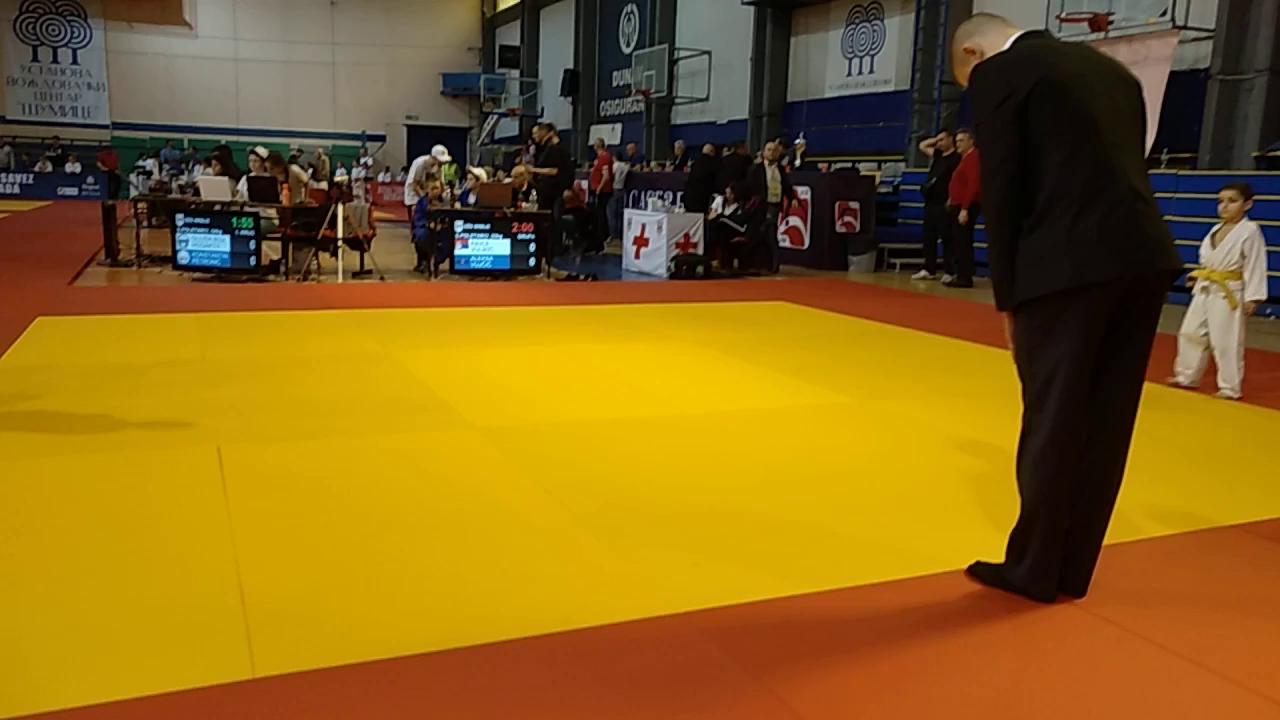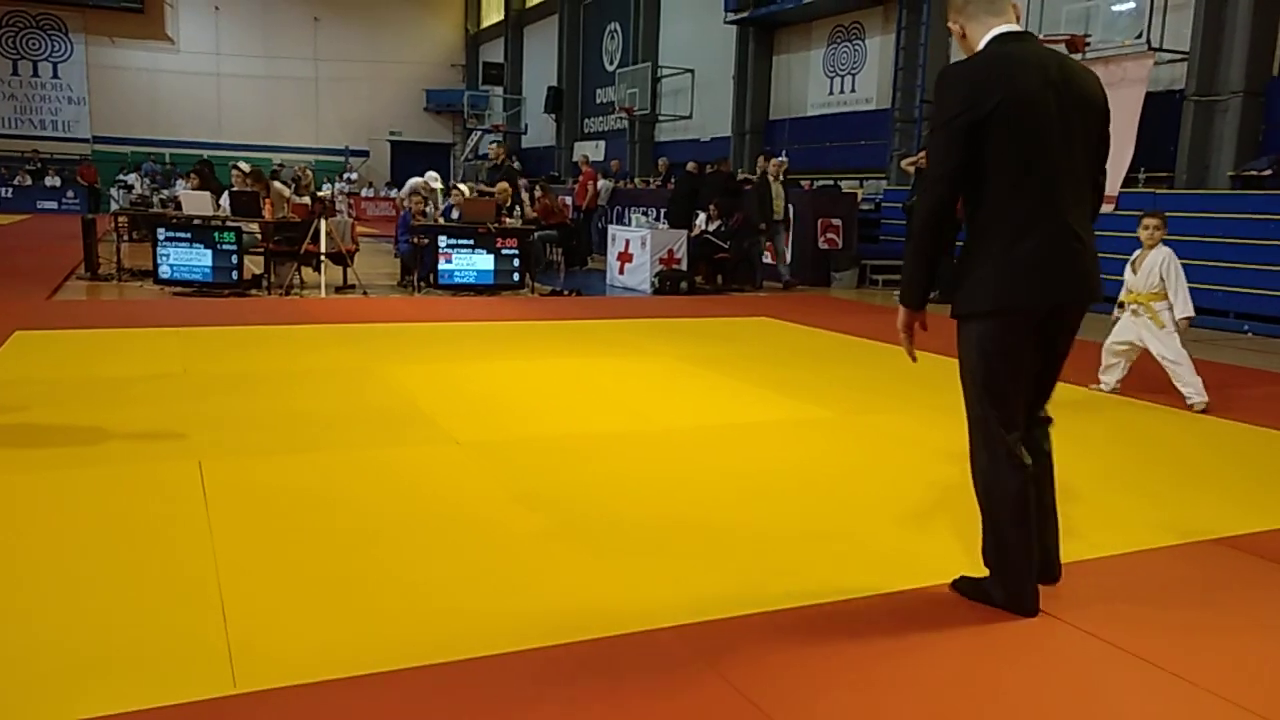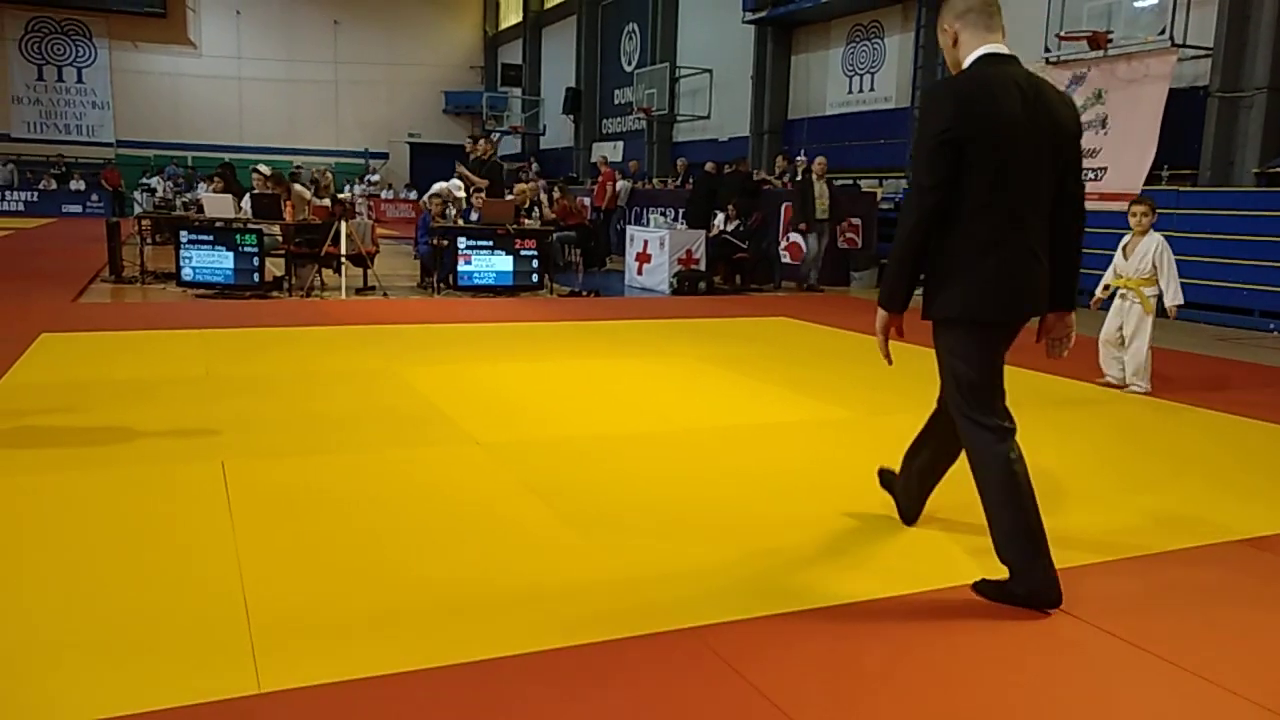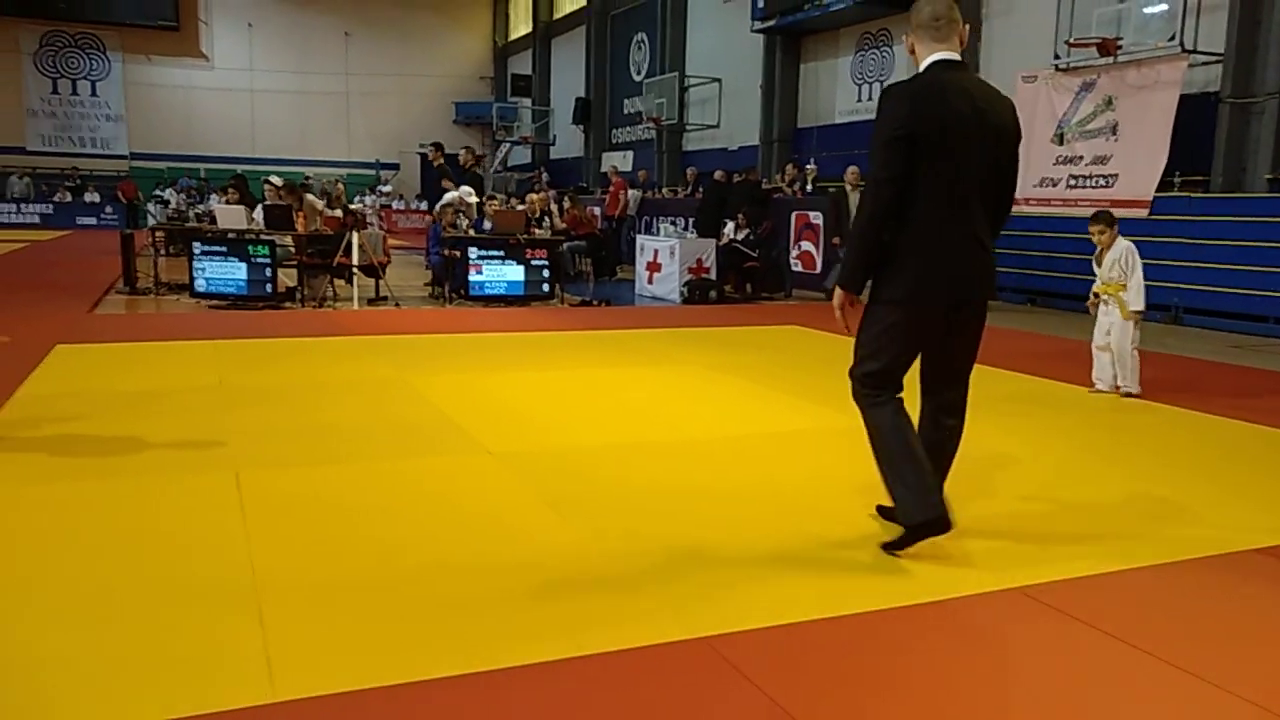
dt=0.4s
person 1, frame 1
left shoulder: (997, 76)
right shoulder: (1107, 67)
left elbow: (1002, 193)
right elbow: (1125, 172)
left wrist: (1007, 297)
left hip: (1069, 263)
right hip: (1144, 256)
left knee: (1053, 420)
right knee: (1106, 419)
left ankle: (1035, 567)
right ankle: (1071, 567)
person 1, frame 2
left shoulder: (966, 80)
right shoulder: (1083, 79)
left elbow: (938, 197)
right elbow: (1092, 188)
left wrist: (913, 294)
left hip: (1001, 279)
right hip: (1071, 274)
left knee: (998, 428)
right knee: (1026, 419)
left ankle: (1013, 580)
right ankle: (1036, 559)
person 1, frame 3
left shoulder: (951, 97)
right shoulder: (1056, 103)
left elbow: (923, 209)
right elbow: (1069, 214)
left wrist: (892, 298)
right wrist: (1060, 302)
left hip: (967, 288)
right hip: (1024, 286)
left knee: (985, 422)
right knee: (965, 394)
left ankle: (1032, 573)
right ankle: (911, 489)
person 1, frame 4
left shoulder: (905, 99)
right shoulder: (1000, 107)
left elbow: (880, 199)
right elbow: (1002, 201)
left wrist: (849, 279)
left hip: (913, 274)
right hip: (974, 275)
left knee: (874, 386)
right knee: (946, 397)
left ankle: (921, 504)
right ankle: (916, 502)
person 2, frame 1
left shoulder: (1250, 231)
right shoulder: (1216, 230)
left elbow: (1255, 266)
left wrist: (1254, 297)
right wrist: (1197, 283)
left hip: (1229, 294)
right hip: (1205, 291)
left knee: (1226, 342)
right knee: (1190, 333)
left ankle: (1231, 387)
right ankle: (1187, 376)
person 2, frame 2
left shoulder: (1166, 255)
right shoulder: (1136, 256)
left elbow: (1177, 287)
left wrist: (1182, 315)
right wrist: (1120, 310)
left hip: (1157, 314)
right hip: (1133, 313)
left knee: (1172, 354)
right knee: (1113, 347)
left ankle: (1197, 396)
right ankle: (1108, 383)
person 2, frame 3
left shoulder: (1158, 242)
right shoulder: (1125, 240)
left elbow: (1168, 274)
right elbow: (1114, 269)
left wrist: (1172, 301)
right wrist: (1101, 291)
left hip: (1143, 299)
right hip: (1121, 297)
left knee: (1136, 343)
right knee: (1108, 337)
left ankle: (1138, 384)
right ankle: (1113, 375)
person 2, frame 4
left shoulder: (1126, 248)
right shoulder: (1100, 250)
left elbow: (1135, 279)
left wrist: (1136, 307)
right wrist: (1094, 297)
left hip: (1124, 303)
right hip: (1106, 302)
left knee: (1123, 346)
right knee: (1100, 344)
left ankle: (1129, 386)
right ankle: (1103, 383)
